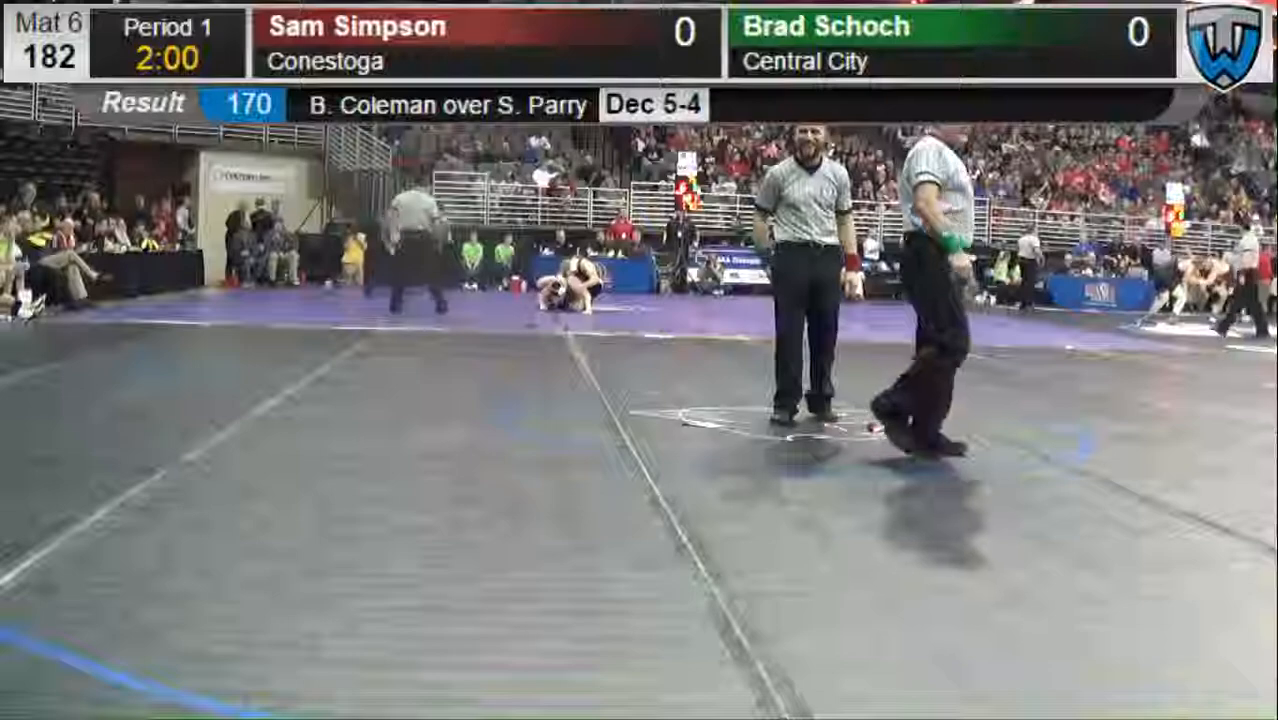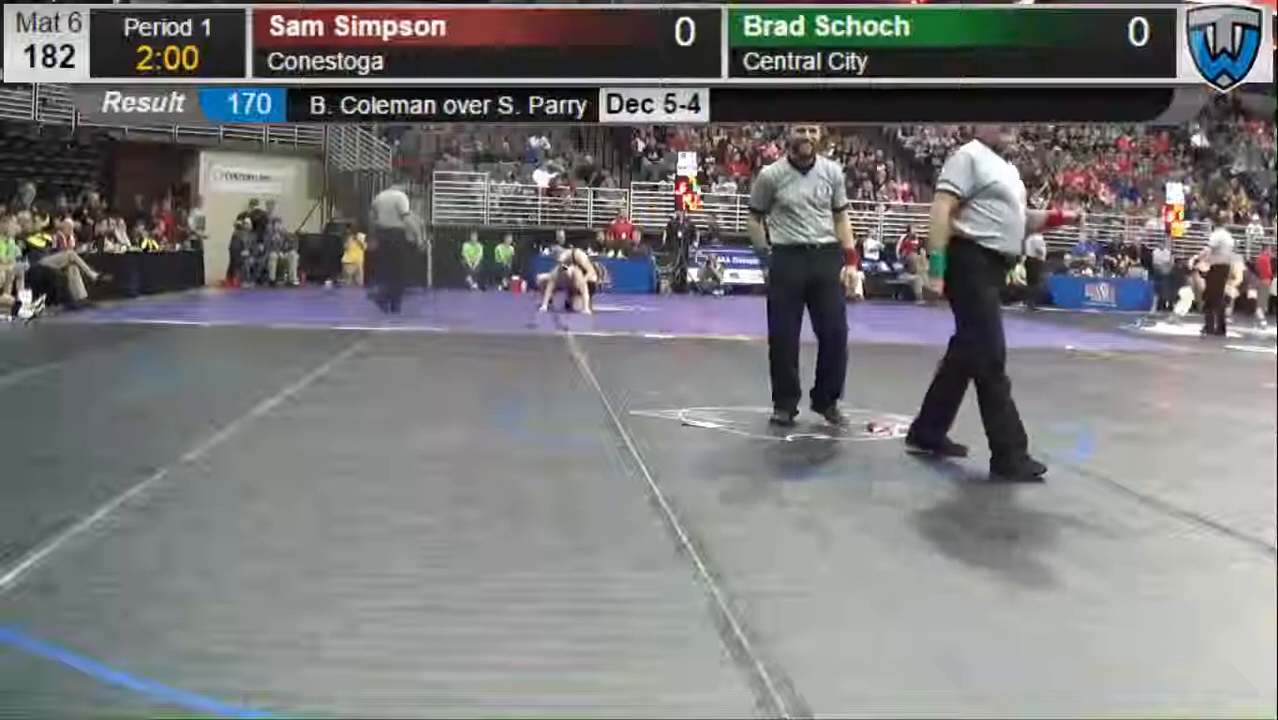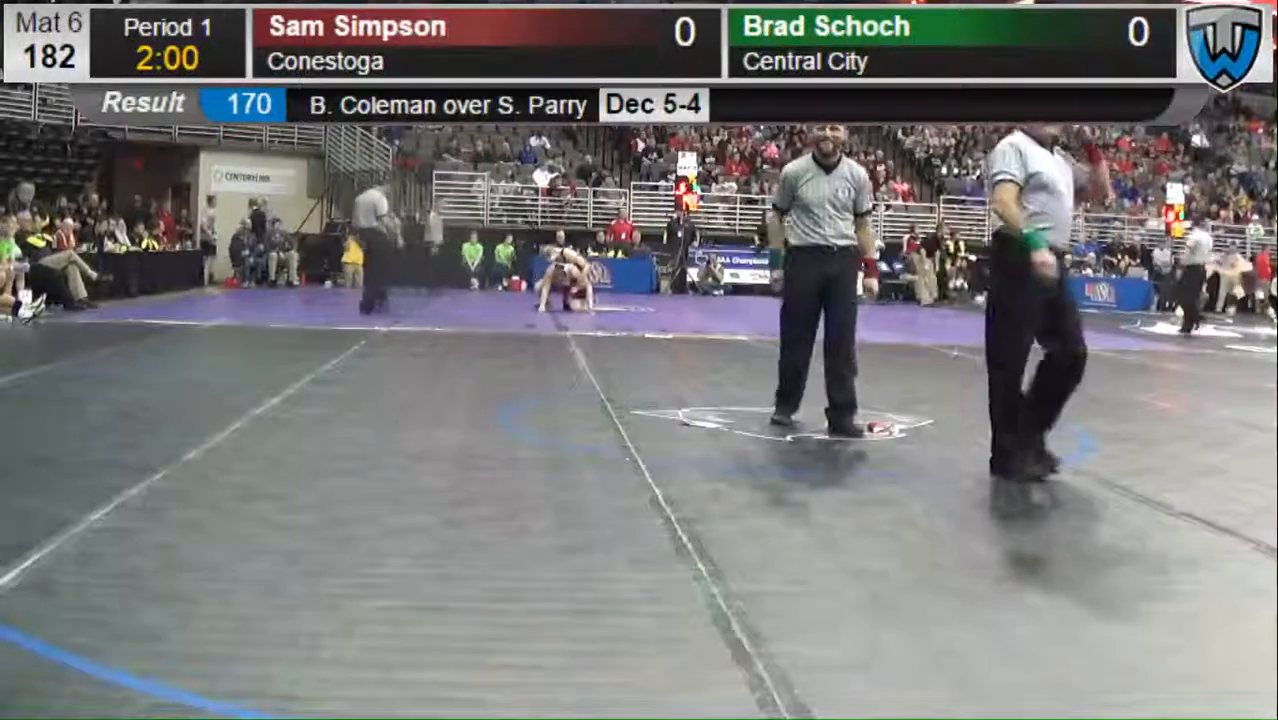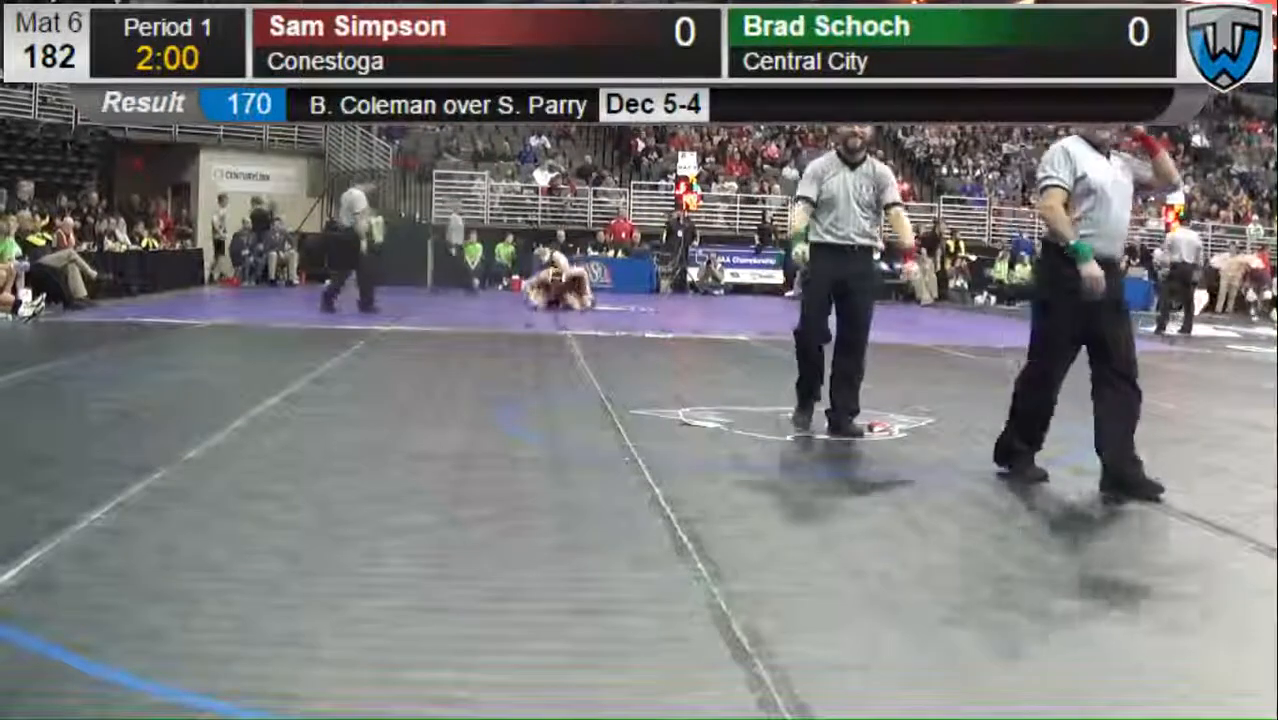
dt=0.4s
person 1, frame 1
left shoulder: (944, 154)
right shoulder: (932, 149)
right elbow: (926, 204)
left wrist: (952, 251)
right wrist: (954, 247)
left hip: (937, 258)
right hip: (930, 255)
left knee: (938, 344)
right knee: (953, 341)
left ankle: (924, 431)
right ankle: (895, 405)
person 1, frame 2
left shoulder: (1007, 168)
right shoulder: (969, 157)
left elbow: (1018, 220)
right elbow: (941, 211)
left wrist: (1055, 219)
left hip: (994, 267)
right hip: (973, 263)
left knee: (967, 354)
right knee: (989, 357)
left ankle: (927, 432)
right ankle: (1009, 454)
person 1, frame 3
left shoulder: (1060, 158)
right shoulder: (1014, 147)
left elbow: (1101, 192)
right elbow: (1003, 202)
left wrist: (1092, 149)
right wrist: (1034, 246)
left hip: (1049, 266)
right hip: (1019, 263)
left knee: (1071, 354)
right knee: (1009, 359)
left ankle: (1028, 432)
right ankle: (1009, 453)
person 1, frame 4
left shoulder: (1123, 162)
right shoulder: (1066, 151)
left elbow: (1170, 181)
right elbow: (1050, 208)
left wrist: (1147, 140)
right wrist: (1083, 254)
left hip: (1108, 275)
right hip: (1067, 269)
left knee: (1119, 373)
right knee: (1047, 368)
left ankle: (1121, 470)
right ankle: (1016, 451)
person 2, frame 1
left shoulder: (838, 174)
right shoulder: (778, 174)
left elbow: (844, 221)
right elbow: (761, 218)
left wrist: (851, 264)
right wrist: (766, 259)
left hip: (828, 258)
right hip: (791, 257)
left knee: (825, 334)
right knee: (789, 334)
left ankle: (821, 400)
right ankle: (785, 403)
person 2, frame 2
left shoulder: (832, 172)
right shoulder: (771, 175)
left elbow: (841, 218)
right elbow: (755, 218)
left wrist: (850, 260)
right wrist: (765, 258)
left hip: (826, 258)
right hip: (787, 259)
left knee: (835, 332)
right knee: (783, 336)
left ankle: (826, 399)
right ankle: (785, 403)
person 2, frame 3
left shoulder: (857, 175)
right shoulder: (794, 172)
left elbow: (863, 224)
right elbow: (777, 218)
left wrist: (871, 269)
right wrist: (776, 262)
left hip: (843, 262)
right hip: (803, 260)
left knee: (842, 340)
right knee: (795, 336)
left ankle: (841, 415)
right ankle: (786, 403)
person 2, frame 4
left shoulder: (880, 173)
right shoulder: (819, 168)
left elbow: (895, 212)
right elbow: (803, 208)
right wrist: (798, 241)
left hip: (861, 262)
right hip: (823, 257)
left knee: (854, 342)
right knee: (810, 333)
left ankle: (842, 415)
right ankle: (806, 400)
